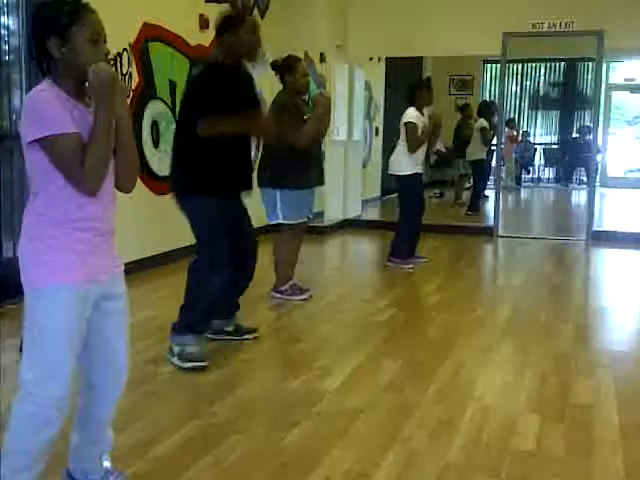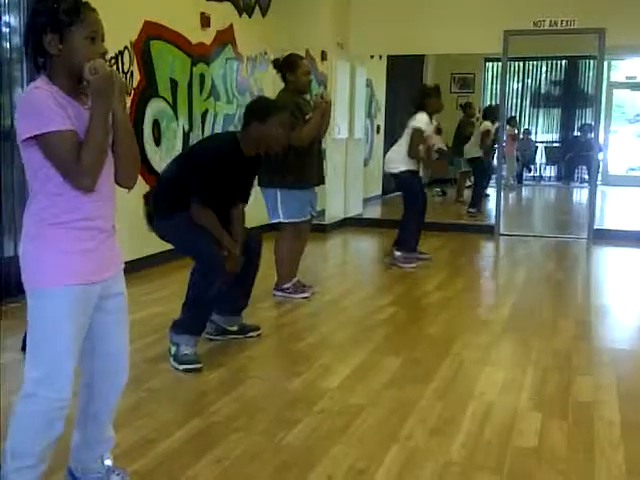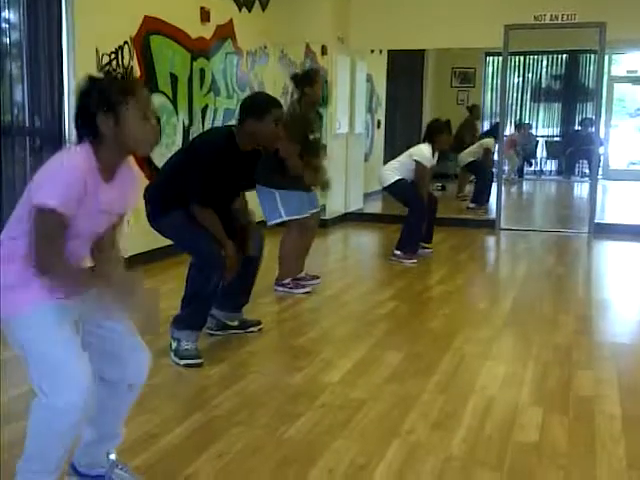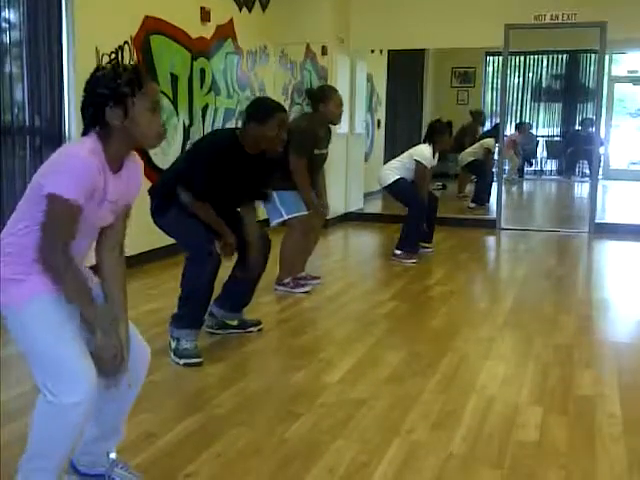
dt=0.3s
person 1, frame 1
left shoulder: (95, 103)
right shoulder: (42, 103)
left elbow: (126, 181)
right elbow: (87, 179)
left wrist: (119, 109)
right wrist: (104, 109)
left hip: (104, 264)
right hip: (57, 269)
left knee: (109, 372)
right knee: (50, 387)
person 1, frame 2
left shoulder: (94, 98)
right shoulder: (39, 100)
left elbow: (127, 176)
right elbow: (83, 176)
left wrist: (117, 104)
right wrist: (101, 104)
left hip: (105, 262)
right hip: (59, 267)
left knee: (111, 369)
right knee: (53, 385)
person 1, frame 3
left shoulder: (127, 175)
right shoulder: (70, 172)
left elbow: (103, 250)
right elbow: (45, 260)
left wrist: (128, 290)
right wrist: (112, 292)
left hip: (73, 287)
left knee: (131, 362)
right knee: (72, 388)
person 1, frame 4
left shoulder: (131, 169)
right shoulder: (78, 163)
left elbow: (110, 250)
right elbow: (53, 255)
left wrist: (120, 325)
right wrist: (100, 325)
left hip: (69, 277)
left knee: (130, 359)
right knee: (75, 385)
person 2, frame 1
left shoulder: (242, 78)
right shoulder: (208, 76)
left elbow: (255, 122)
right elbow: (203, 126)
left wrist: (258, 127)
right wrist: (249, 126)
left hip: (226, 182)
right hip: (196, 183)
left knee: (244, 247)
right knee: (213, 256)
left ankle: (221, 320)
right ankle: (184, 338)
person 2, frame 2
left shoulder: (252, 158)
right shoulder: (217, 153)
left elbow: (237, 205)
right elbow: (199, 207)
left wrist: (237, 247)
right wrist: (229, 246)
left hip: (207, 208)
right hip: (169, 210)
left knee: (250, 246)
right knee: (212, 260)
left ankle: (224, 319)
right ankle: (182, 339)
person 2, frame 3
left shoulder: (251, 152)
right shoulder: (213, 148)
left elbow: (237, 196)
right elbow: (200, 208)
left wrist: (249, 229)
right wrist: (228, 246)
left hip: (210, 204)
right hip: (168, 206)
left knee: (252, 242)
right knee: (210, 256)
left ankle: (224, 315)
right ankle: (183, 334)
person 2, frame 4
left shoulder: (261, 160)
right shoulder: (217, 146)
left elbow: (249, 206)
right elbow: (188, 196)
left wrist: (252, 255)
right wrist: (225, 234)
left hip: (217, 206)
right hip: (172, 203)
left knee: (259, 242)
right knee: (205, 252)
left ankle: (224, 314)
right ankle: (182, 333)
person 3, frame 1
left shoulder: (301, 103)
right shoulder: (283, 105)
left elbow: (319, 136)
right elbow: (300, 140)
left wrist: (326, 110)
right wrist: (318, 111)
left hip: (302, 178)
right hip: (283, 179)
left knee: (298, 229)
right knee: (288, 229)
left ankle: (288, 281)
right ankle: (280, 286)
person 3, frame 2
left shoulder: (302, 101)
right shoulder: (285, 103)
left elbow: (316, 134)
right elbow: (298, 139)
left wrist: (324, 114)
right wrist: (319, 115)
left hip: (303, 177)
right hip: (284, 178)
left knee: (303, 227)
right knee: (290, 229)
left ankle: (292, 279)
right ankle: (282, 284)
person 3, frame 3
left shoulder: (315, 115)
right shoulder: (297, 116)
left elbow: (313, 151)
right elbow: (288, 155)
left wrist: (320, 173)
right wrist: (311, 178)
left hip: (297, 179)
right hip: (278, 179)
left knee: (312, 221)
right knee: (296, 225)
left ankle: (297, 273)
right ankle: (283, 279)
person 3, frame 4
left shoulder: (324, 131)
right shoulder: (304, 128)
left elbow: (317, 168)
right elbow: (297, 169)
left wrist: (322, 200)
right wrist: (311, 204)
left hip: (295, 182)
right hip: (276, 181)
left knee: (317, 221)
right knee: (299, 223)
left ankle: (298, 273)
right ankle: (284, 279)
person 4, frame 1
left shoulder: (422, 115)
right shoulder: (411, 115)
left elbow: (427, 146)
right elbow: (412, 146)
left wrist: (434, 131)
right wrist: (429, 130)
left hip: (414, 169)
right hip: (405, 169)
left knee: (417, 210)
right knee: (409, 212)
left ankle: (408, 253)
right ankle: (396, 256)
person 4, frame 2
left shoulder: (429, 121)
right shoulder: (421, 121)
left elbow: (426, 150)
right elbow: (412, 152)
left hip: (408, 166)
right hip: (398, 165)
left knee: (419, 205)
right knee: (415, 205)
left ankle: (410, 249)
right ankle: (400, 251)
person 4, frame 3
left shoulder: (433, 152)
right shoulder: (424, 153)
left elbow: (425, 184)
right elbow: (421, 185)
left wrist: (428, 203)
right wrist: (424, 208)
left hip: (403, 178)
right hip: (391, 177)
left knee: (431, 202)
right knee: (418, 206)
left ankle: (419, 242)
right ankle: (401, 251)
person 4, frame 4
left shoulder: (434, 153)
right shoulder: (424, 153)
left elbow: (424, 183)
right elbow: (420, 184)
left wrist: (426, 203)
right wrist: (423, 210)
left hip: (404, 177)
right hip: (391, 177)
left knee: (431, 201)
right knee: (418, 204)
left ankle: (420, 241)
right ankle: (402, 250)
